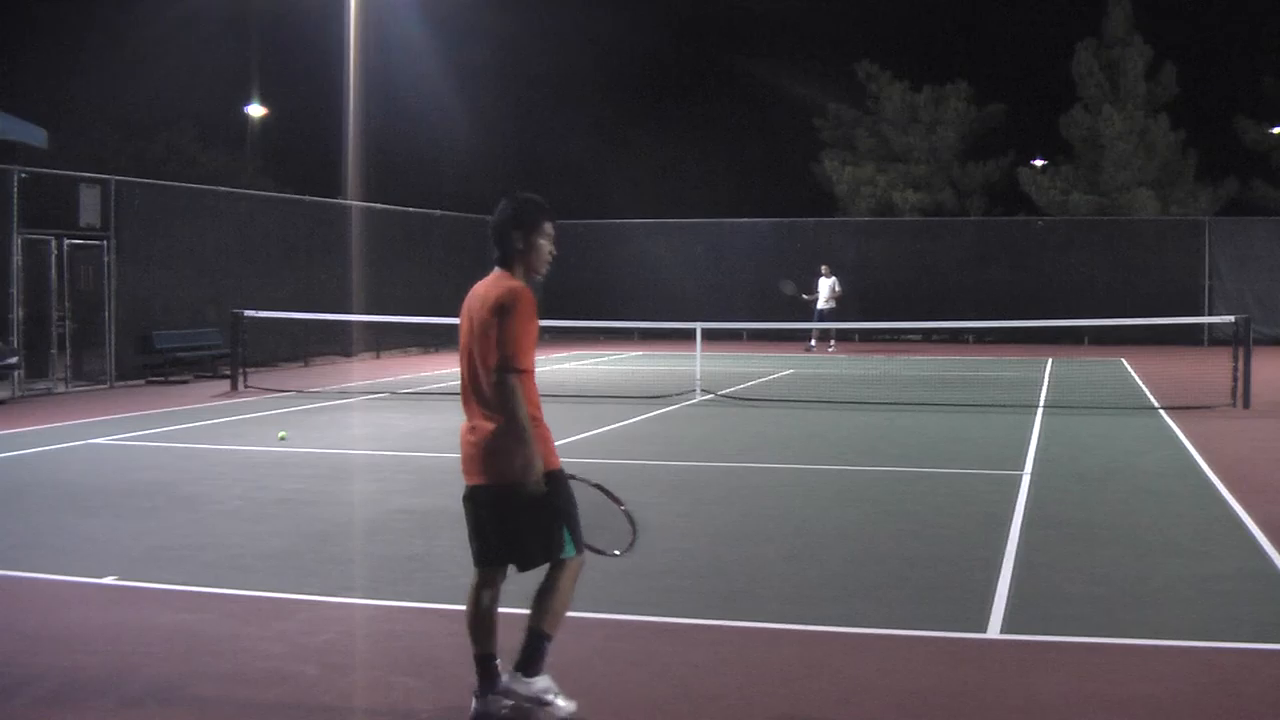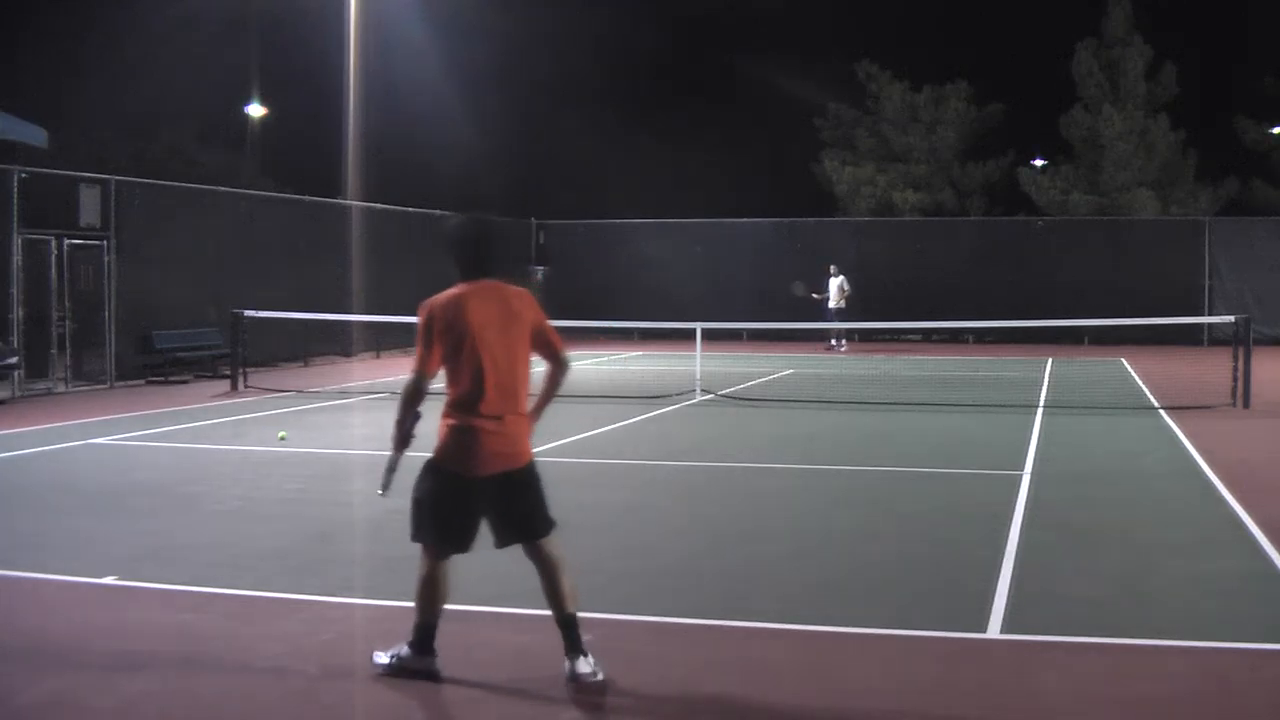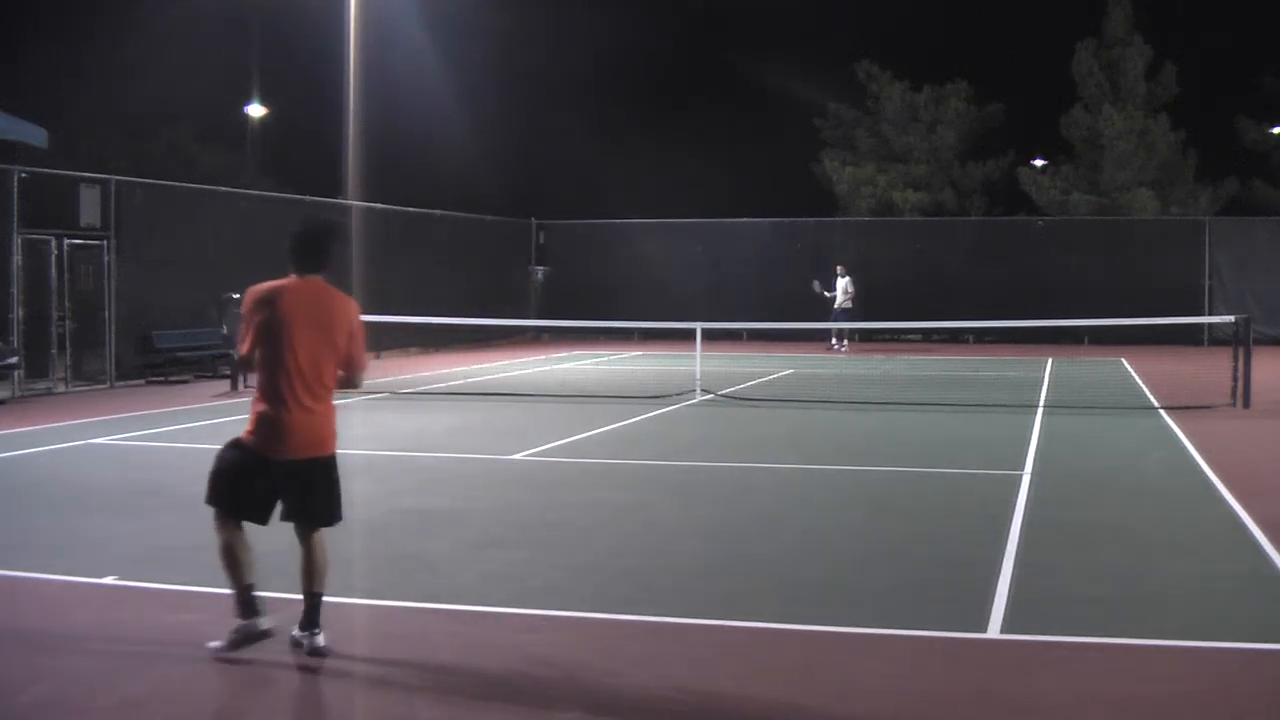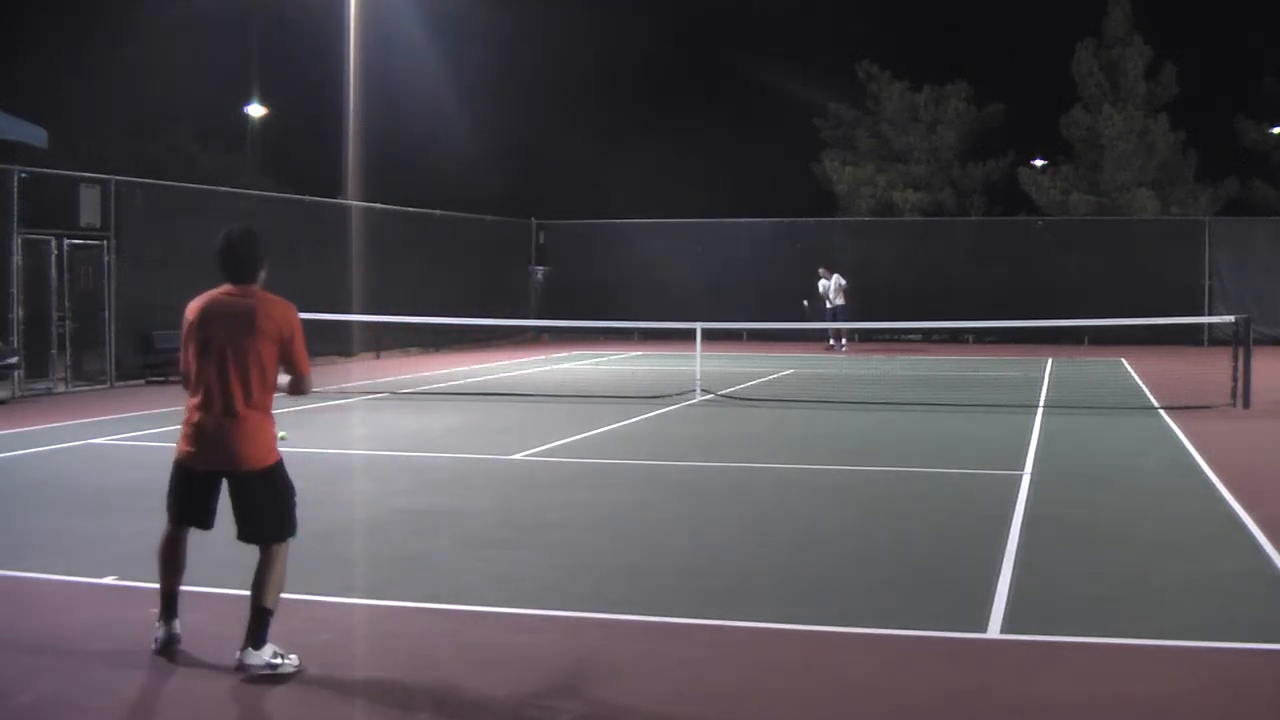
dt=1s
person 1, frame 1
left shoulder: (480, 291)
right shoulder: (515, 294)
right elbow: (506, 382)
right wrist: (529, 452)
left hip: (481, 456)
right hip: (516, 457)
left knee: (488, 573)
right knee: (568, 558)
right ankle: (527, 673)
person 1, frame 2
left shoulder: (440, 308)
right shoulder: (522, 301)
left elbow: (419, 382)
right elbow: (558, 361)
left wrist: (402, 429)
right wrist: (531, 414)
left hip: (461, 450)
right hip: (513, 449)
left knee: (435, 552)
right knee: (543, 549)
left ankle: (420, 652)
right ankle: (578, 655)
person 1, frame 3
left shoulder: (262, 296)
right shoulder: (345, 307)
left elbow: (246, 359)
right elbow: (353, 379)
left hip: (269, 435)
right hip: (319, 439)
left knee: (227, 517)
right knee: (309, 532)
left ankle: (251, 615)
right ankle: (311, 628)
person 1, frame 4
left shoulder: (197, 309)
right shoulder: (280, 313)
left elbow: (188, 375)
right elbow: (302, 384)
left hip: (198, 442)
right hip: (253, 447)
left knee: (176, 529)
right knee: (276, 545)
left ankle: (168, 624)
right ankle: (256, 648)
